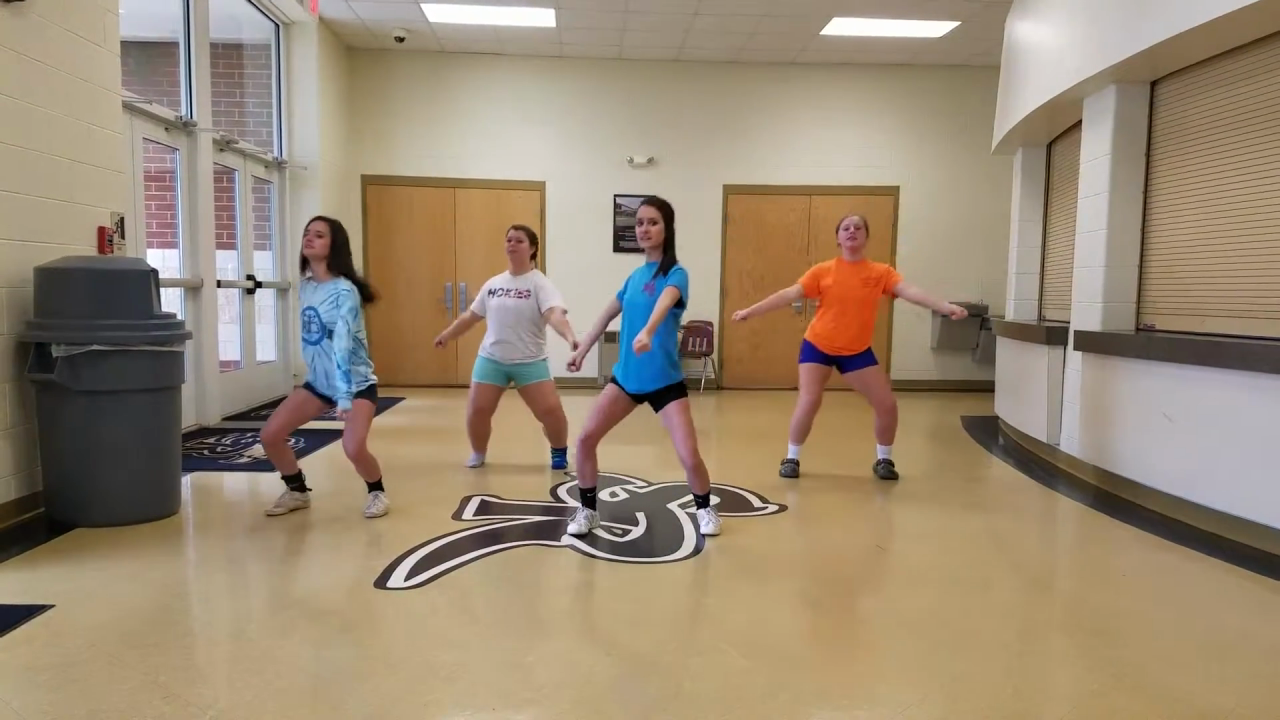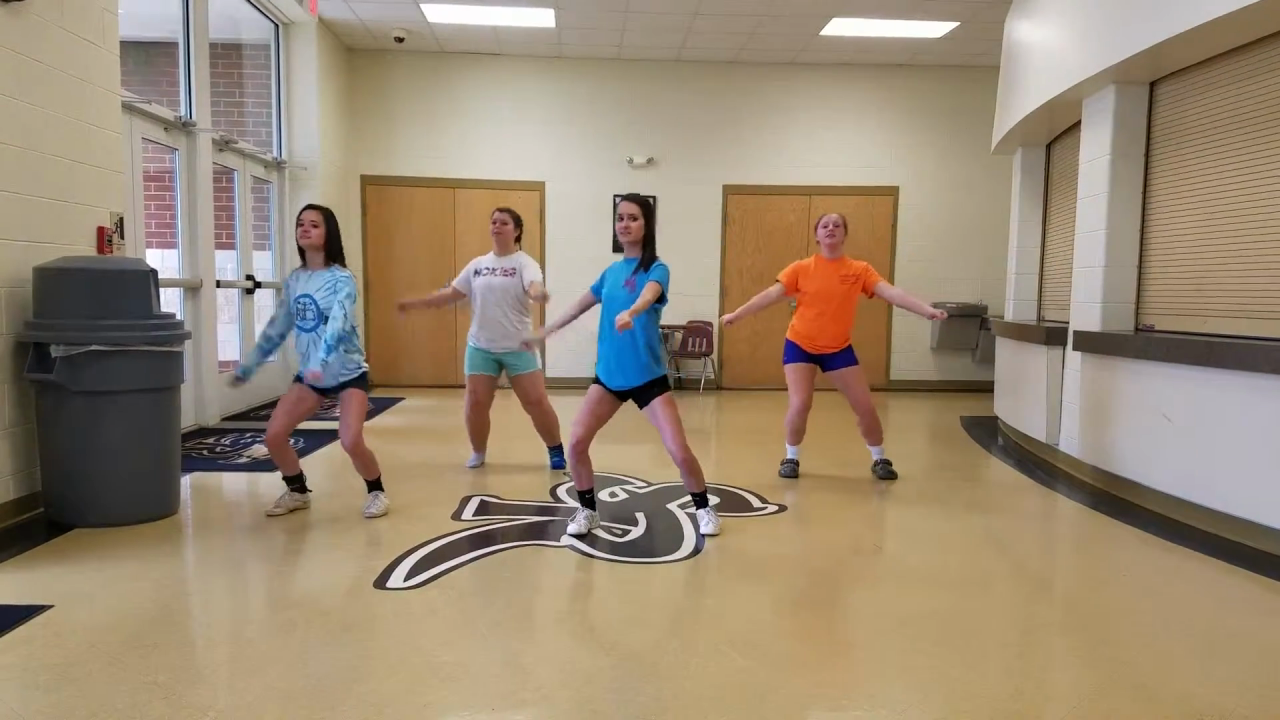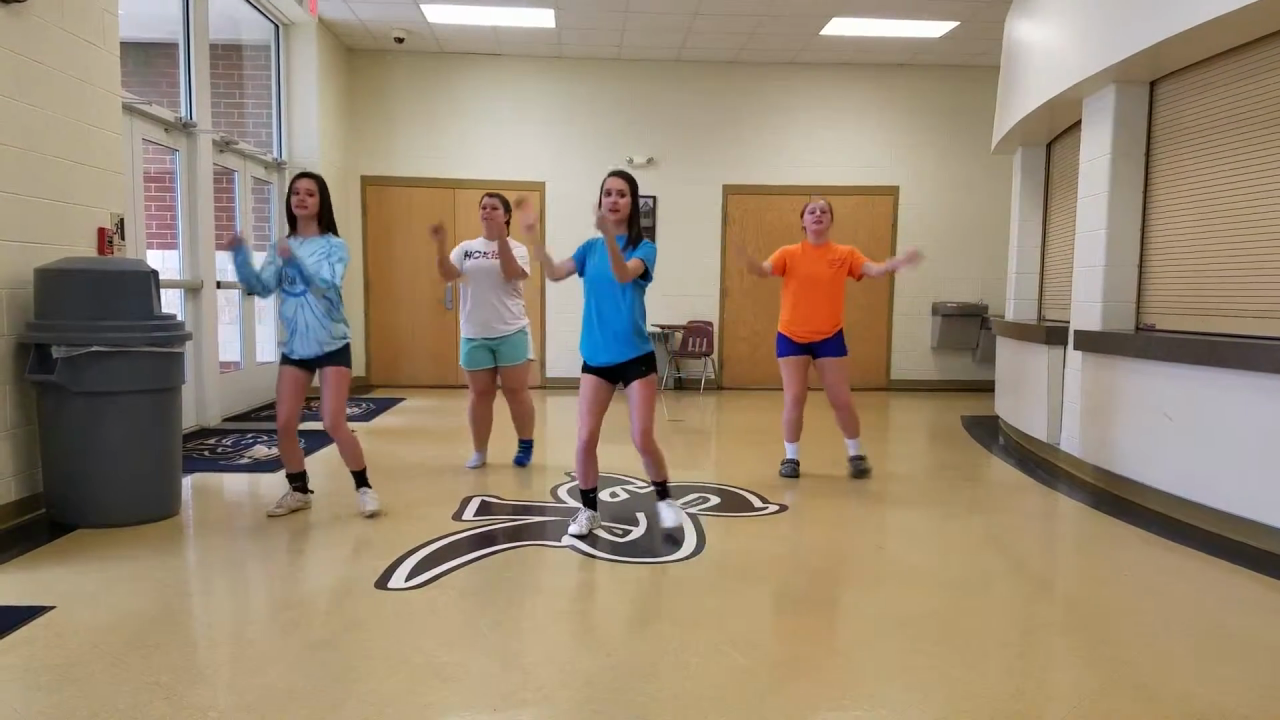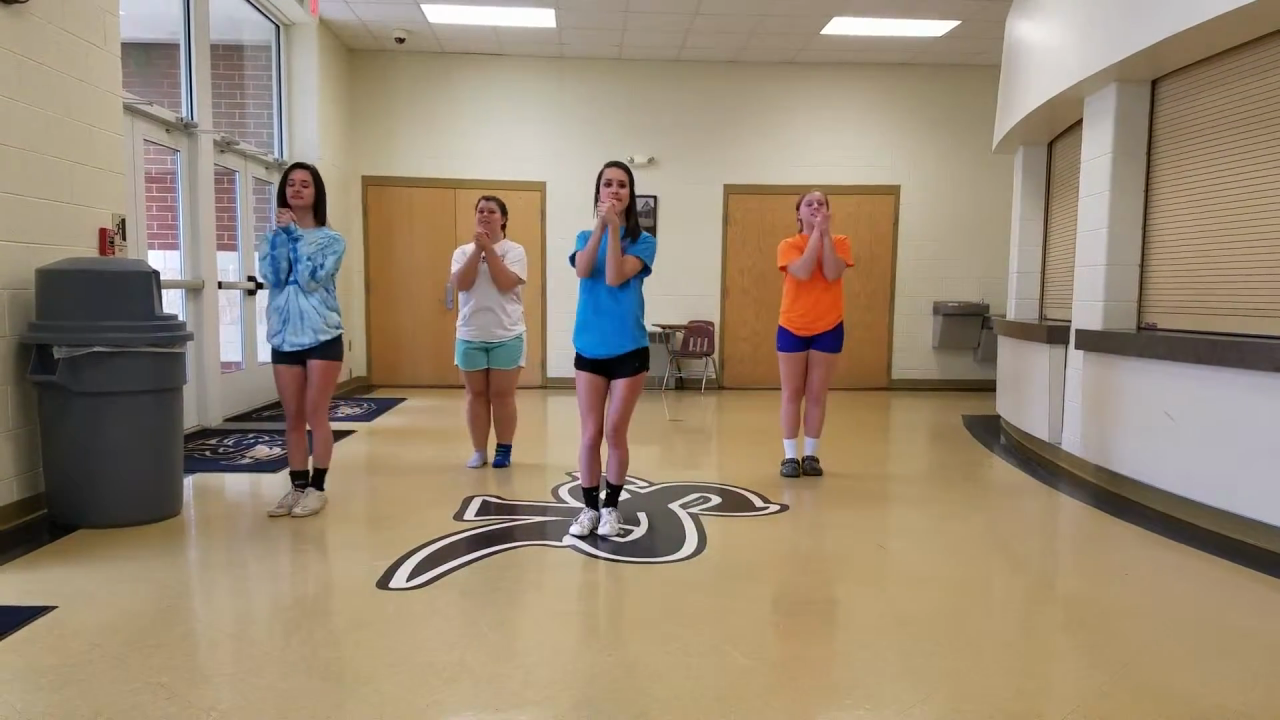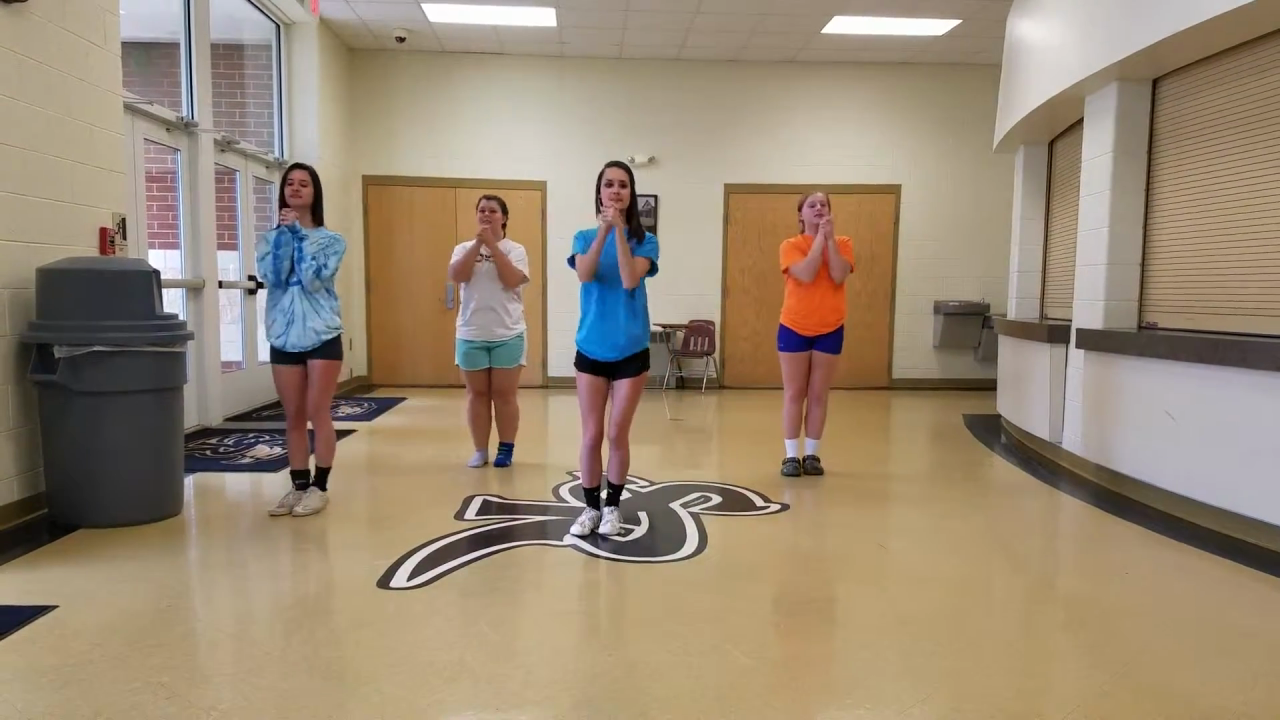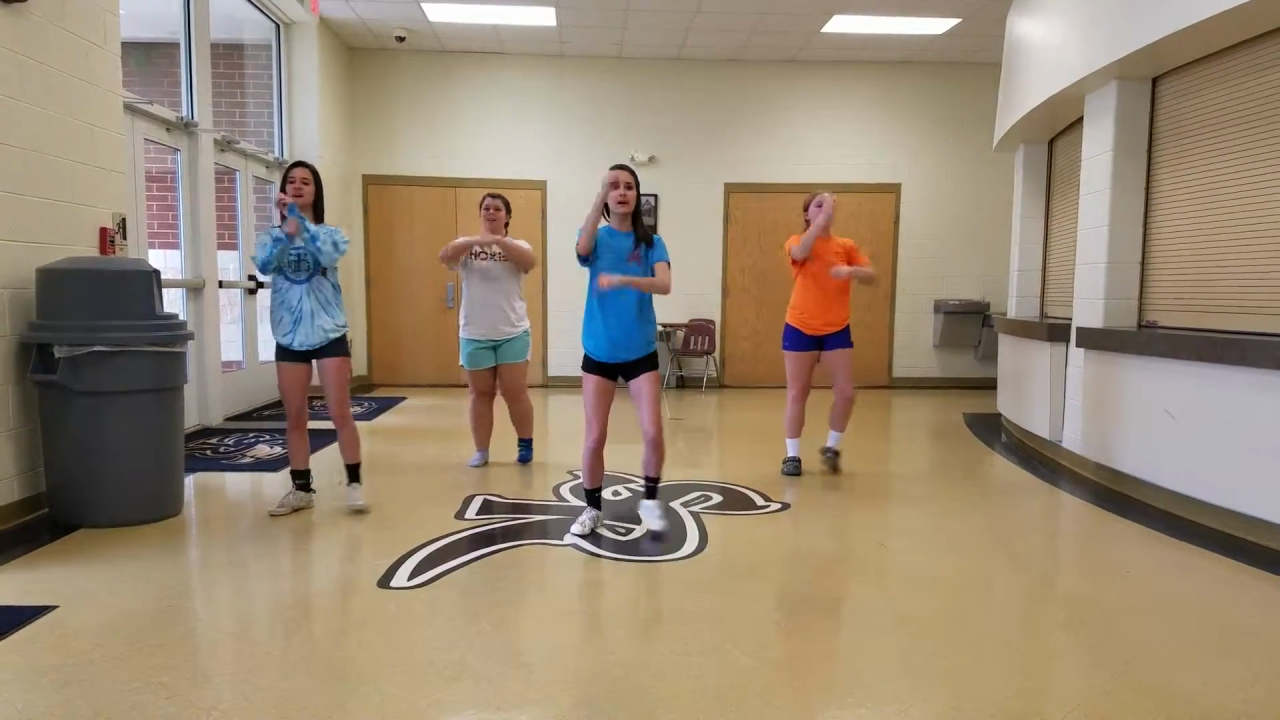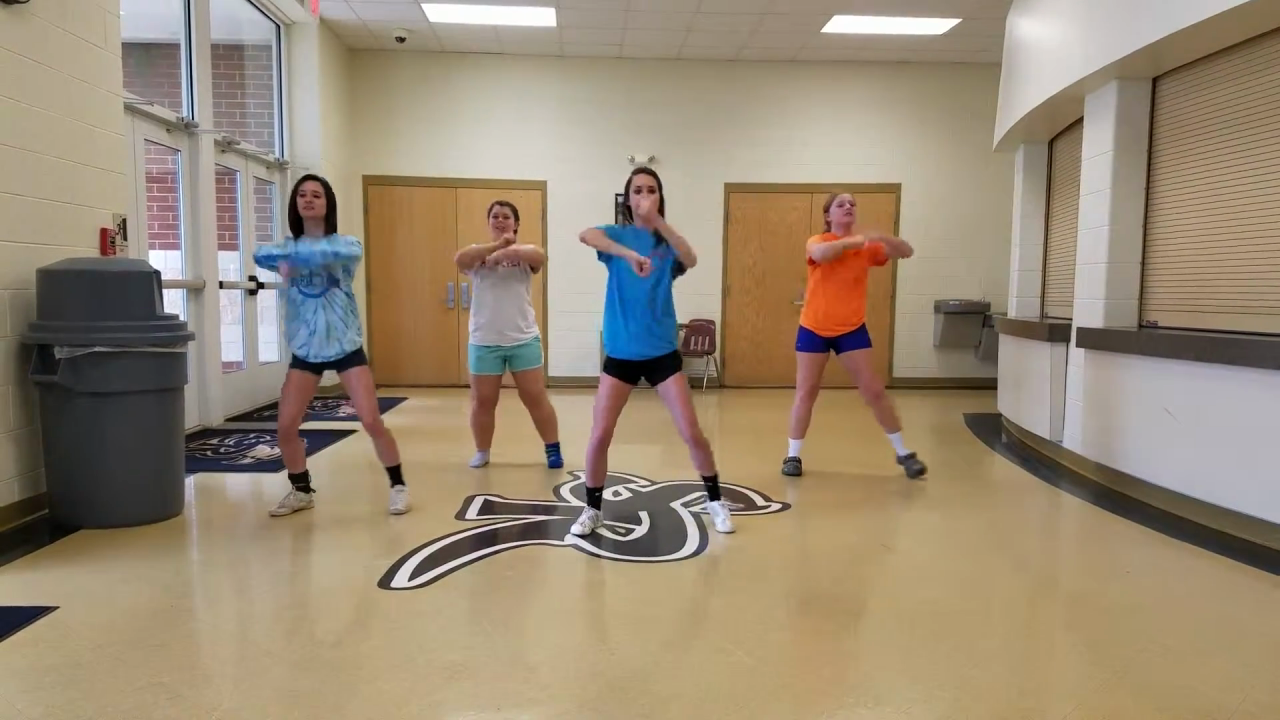
dt=0.2s
person 1, frame 1
left shoulder: (674, 274)
right shoulder: (635, 276)
left elbow: (664, 304)
right elbow: (608, 315)
left wrist: (647, 332)
right wrist: (581, 350)
left hip: (666, 382)
right hip: (625, 377)
left knee: (689, 458)
right knee: (585, 438)
left ankle: (704, 509)
right ankle: (588, 509)
person 1, frame 2
left shoulder: (657, 270)
right shoulder: (611, 272)
left elbow: (648, 298)
right elbow: (579, 306)
left wrist: (630, 313)
right wrist: (544, 332)
left hip: (649, 377)
right hip: (608, 376)
left knee: (681, 452)
right knee: (576, 442)
left ankle: (703, 508)
right ankle: (588, 510)
person 1, frame 3
left shoulder: (644, 248)
right shoulder: (591, 247)
left elbow: (623, 274)
right elbow: (555, 274)
left wrist: (608, 236)
right wrist: (534, 233)
left hip: (636, 356)
right hip: (596, 358)
left knee: (642, 439)
right knee: (585, 439)
left ankle: (664, 499)
right ankle: (589, 509)
person 1, frame 4
left shoulder: (643, 241)
right shoulder: (586, 236)
left elbow: (614, 278)
right elbow: (582, 270)
left wrist: (614, 226)
right wrist: (600, 225)
left hip: (630, 349)
right hip: (590, 349)
left knee: (615, 434)
right knee: (591, 435)
left ankle: (611, 507)
right ankle: (591, 507)
person 1, frame 5
left shoulder: (646, 240)
right shoulder: (584, 237)
left elbow: (630, 280)
right elbow: (584, 275)
left wrist: (619, 229)
right wrist: (603, 229)
left hip: (631, 350)
right hip: (591, 349)
left knee: (617, 435)
right knee: (592, 435)
left ankle: (613, 505)
right ankle: (592, 507)
person 1, frame 6
left shoulder: (652, 243)
right shoulder: (595, 237)
left elbow: (664, 285)
right elbow: (582, 248)
left wrist: (624, 280)
right wrist: (599, 198)
left hip: (640, 352)
right hip: (598, 353)
left knee: (653, 434)
right knee: (594, 438)
left ankle: (650, 500)
right ankle: (592, 508)
person 1, frame 7
left shoulder: (670, 243)
right shoulder: (616, 236)
left elbow: (691, 259)
right elbow: (584, 235)
left wrist: (659, 224)
right wrist: (628, 254)
left hip: (663, 354)
right hip: (620, 354)
left knee: (692, 434)
right knee: (599, 436)
left ankle: (715, 499)
right ankle: (593, 508)
person 2, frame 1
left shoulder: (345, 292)
right shoulder: (305, 287)
left elbow: (345, 346)
left wrist: (346, 398)
left hip: (356, 385)
right hip: (318, 383)
left knee: (354, 448)
right knee: (271, 435)
left ankle: (377, 491)
right ankle: (297, 490)
person 2, frame 2
left shoulder: (342, 279)
right shoulder: (293, 281)
left elbow: (339, 327)
right elbow: (276, 329)
left wrist: (321, 365)
right wrist: (247, 367)
left hip: (349, 375)
right hip: (308, 376)
left knee: (351, 442)
right knee: (274, 436)
left ankle: (376, 491)
right ankle: (297, 491)
person 2, frame 3
left shoulder: (335, 247)
right shoulder: (281, 248)
left elbow: (325, 284)
right elbow: (259, 287)
left wrist: (294, 261)
right wrist: (240, 253)
left hip: (332, 347)
right hip: (294, 350)
left knee: (334, 424)
right knee: (284, 425)
left ankle: (364, 487)
right ankle: (299, 489)
person 2, frame 4
left shoulder: (332, 240)
right shoulder: (275, 237)
left elbow: (311, 279)
right elbow: (274, 278)
left wrist: (293, 235)
right wrist: (279, 233)
left hip: (323, 338)
right hip: (284, 339)
left knee: (315, 416)
right knee: (293, 419)
left ankle: (317, 488)
right ankle: (299, 488)
person 2, frame 5
left shoulder: (331, 240)
right shoulder: (269, 239)
left elbow: (313, 281)
right elbow: (273, 279)
left wrist: (299, 233)
right wrist: (284, 234)
left hip: (322, 337)
right hip: (283, 339)
left knee: (317, 415)
right knee: (294, 418)
left ankle: (319, 487)
right ankle: (299, 487)
person 2, frame 6
left shoulder: (332, 235)
right shoulder: (271, 236)
left elbow: (326, 254)
right elbow: (263, 264)
left wrist: (297, 215)
right wrist: (286, 236)
left hip: (329, 335)
right hip: (289, 338)
left knee: (340, 414)
right knee: (294, 418)
left ankle: (354, 484)
right ankle: (301, 489)
person 2, frame 7
left shoulder: (348, 245)
right shoulder: (288, 247)
left elbow: (341, 253)
right elbow: (261, 256)
left wrist: (296, 260)
right wrist: (296, 258)
left hip: (346, 347)
right hip: (305, 351)
left knee: (371, 420)
right knee: (286, 425)
left ankle: (397, 486)
right ankle: (301, 490)
person 3, frame 1
left shoulder: (881, 272)
right shoulder: (823, 271)
left elbow: (909, 292)
right elbow: (789, 294)
left wrist: (946, 307)
right wrist: (750, 311)
left hip: (858, 351)
right hip: (817, 346)
left knee: (888, 404)
right knee: (808, 404)
left ankle: (884, 460)
right ankle: (791, 458)
person 3, frame 2
left shoulder: (860, 270)
right shoulder: (801, 268)
left elbow: (891, 292)
right elbow: (772, 294)
left wrist: (928, 310)
right wrist: (736, 314)
left hip: (839, 349)
right hip: (800, 345)
left knee: (866, 407)
right knee: (799, 404)
left ankle: (880, 459)
right ankle: (791, 458)
person 3, frame 3
left shoulder: (845, 254)
right shoulder: (788, 253)
left elbow: (874, 270)
right elbow: (764, 271)
left wrist: (899, 261)
right wrist: (751, 264)
left hip: (830, 336)
right hip: (791, 336)
left knee: (841, 400)
right knee: (794, 399)
left ankle: (856, 454)
right ankle: (791, 457)
person 3, frame 4
left shoulder: (840, 242)
right shoulder: (790, 244)
left elbow: (833, 275)
right elbow: (802, 273)
left wrist: (825, 234)
right wrist: (815, 235)
left hip: (828, 329)
right hip: (792, 329)
left knee: (816, 395)
right knee: (791, 394)
left ankle: (810, 455)
right ankle: (790, 456)
person 3, frame 5
left shoulder: (842, 243)
right shoulder: (791, 245)
left elbow: (839, 277)
right elbow: (805, 275)
left wrist: (829, 238)
right wrist: (820, 238)
left hip: (830, 330)
right hip: (794, 328)
left knee: (818, 396)
right knee: (794, 394)
left ankle: (811, 454)
right ankle: (792, 456)
person 3, frame 6
left shoulder: (847, 247)
right shoulder: (798, 242)
left elbow: (870, 276)
right elbow: (801, 253)
left wrist: (851, 271)
right wrist: (822, 220)
left hip: (837, 329)
right hip: (800, 328)
left knee: (846, 393)
right knee: (797, 393)
left ankle: (831, 447)
right ankle: (792, 455)
person 3, frame 7
left shoulder: (868, 245)
right shoulder: (818, 242)
left elbow: (906, 251)
right elbow: (820, 254)
left wrist: (880, 237)
right wrist: (854, 240)
left hip: (852, 329)
right hip: (814, 328)
left knee: (875, 391)
right knee: (805, 394)
left ankle: (903, 453)
right ankle: (793, 455)
person 4, frame 1
left shoulder: (540, 283)
right shoulder: (494, 283)
left elbow: (554, 315)
right elbow: (471, 315)
left wrist: (570, 337)
right wrist: (447, 335)
left hip: (530, 361)
right hip: (491, 358)
left knee: (551, 410)
right knee: (477, 411)
left ankle: (559, 453)
right ankle: (478, 453)
person 4, frame 2
left shoulder: (526, 263)
right shoulder: (477, 264)
left elbow: (535, 288)
right elbow: (450, 293)
left wrist: (540, 293)
right wrist: (417, 302)
left hip: (518, 348)
right hip: (480, 347)
left knee: (537, 402)
right knee: (475, 404)
left ankle: (556, 450)
right ankle: (478, 452)
person 4, frame 3
left shoulder: (515, 247)
right shoulder: (466, 248)
left elbow: (513, 274)
right elbow: (447, 274)
left wrist: (502, 240)
right wrist: (441, 243)
left hip: (511, 332)
right hip: (474, 334)
left knee: (516, 392)
right knee: (480, 395)
left ankle: (525, 446)
right ankle: (480, 452)
person 4, frame 4
left shoulder: (514, 250)
right shoulder: (464, 251)
left elbow: (506, 283)
right elbow: (460, 283)
left wrist: (490, 248)
right wrist: (477, 249)
left hip: (507, 336)
right hip: (470, 336)
left knee: (502, 396)
right knee: (476, 395)
left ankle: (503, 450)
right ankle: (479, 452)
person 4, frame 5
left shoulder: (515, 250)
right shoulder: (464, 248)
left elbow: (513, 281)
right elbow: (457, 276)
left wrist: (493, 247)
right wrist: (477, 245)
left hip: (508, 334)
right hip: (471, 334)
left knee: (504, 395)
right knee: (477, 394)
left ankle: (506, 448)
right ankle: (480, 451)
person 4, frame 6
left shoulder: (517, 247)
right shoulder: (466, 246)
left elbow: (529, 262)
right elbow: (445, 257)
left wrist: (498, 240)
right wrist: (472, 241)
left hip: (512, 332)
right hip: (475, 334)
left knee: (515, 392)
right knee: (480, 394)
left ankle: (525, 444)
right ankle: (481, 450)
person 4, frame 7
left shoulder: (524, 254)
right shoulder: (479, 254)
left elbow: (539, 258)
right elbow: (460, 259)
left wrist: (508, 251)
right wrist: (496, 245)
left hip: (523, 339)
right hip: (484, 341)
left knee: (535, 398)
right knee: (482, 401)
left ankle: (553, 449)
right ankle: (482, 451)
